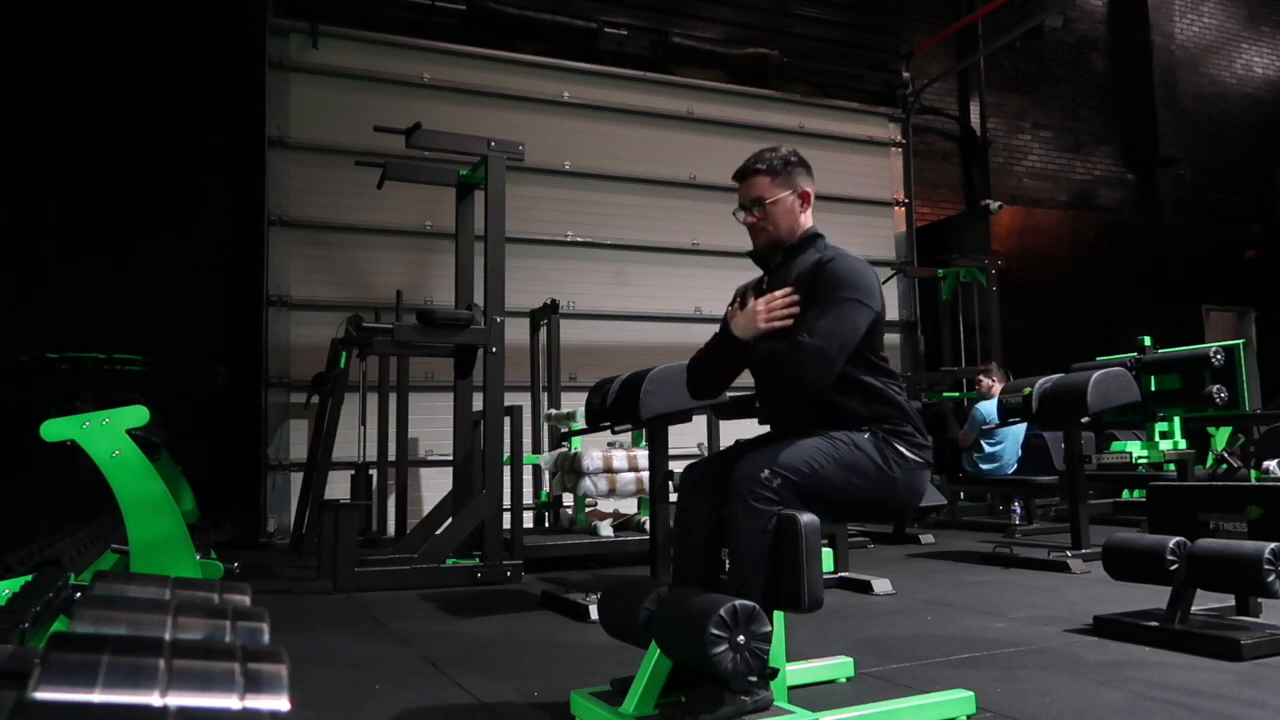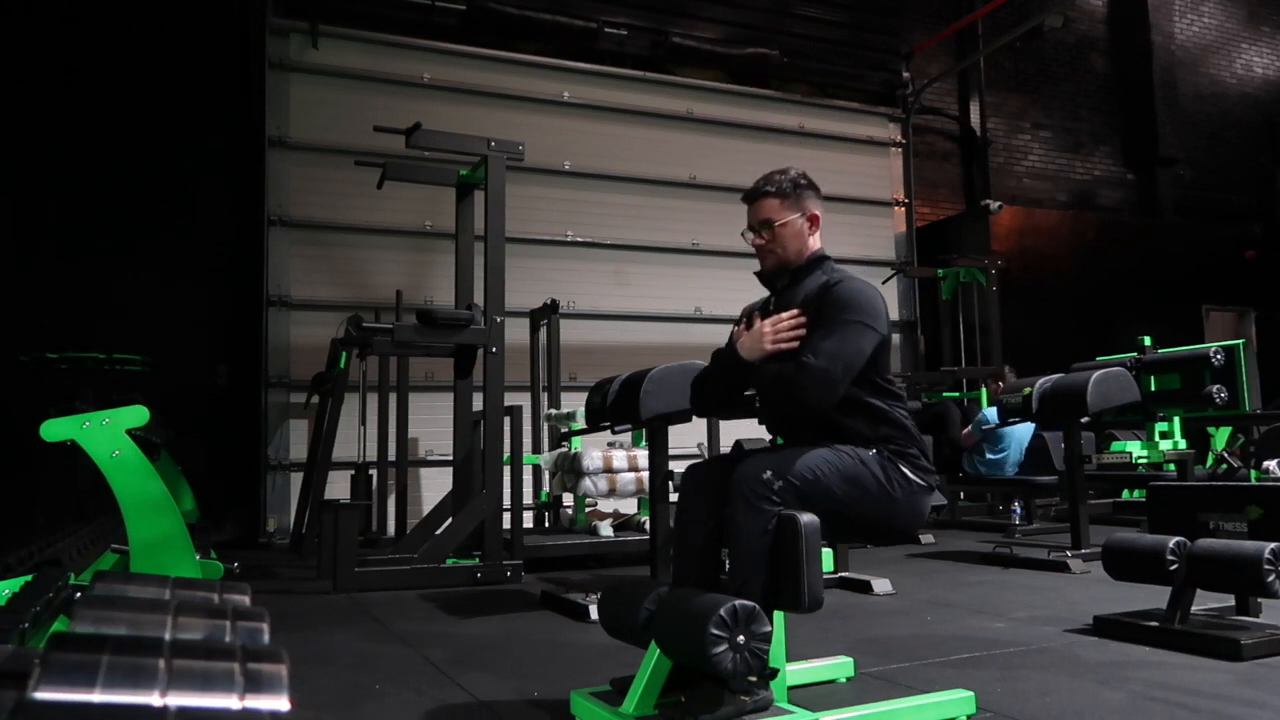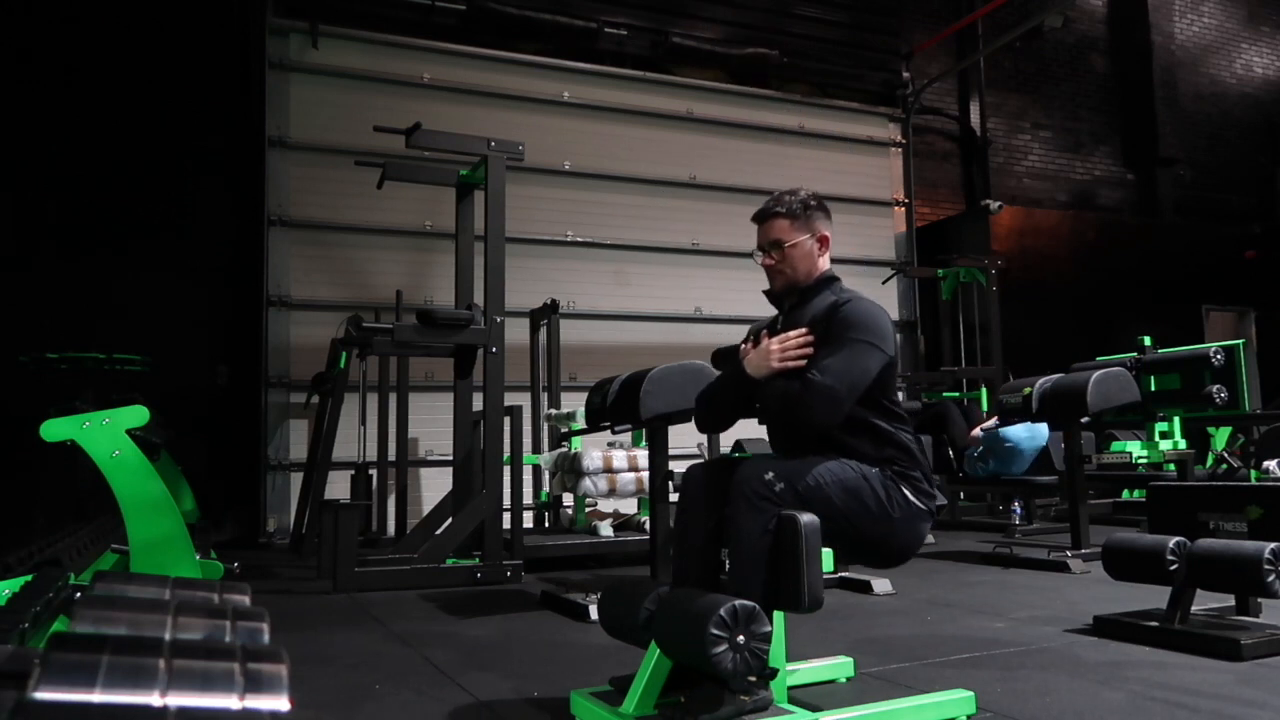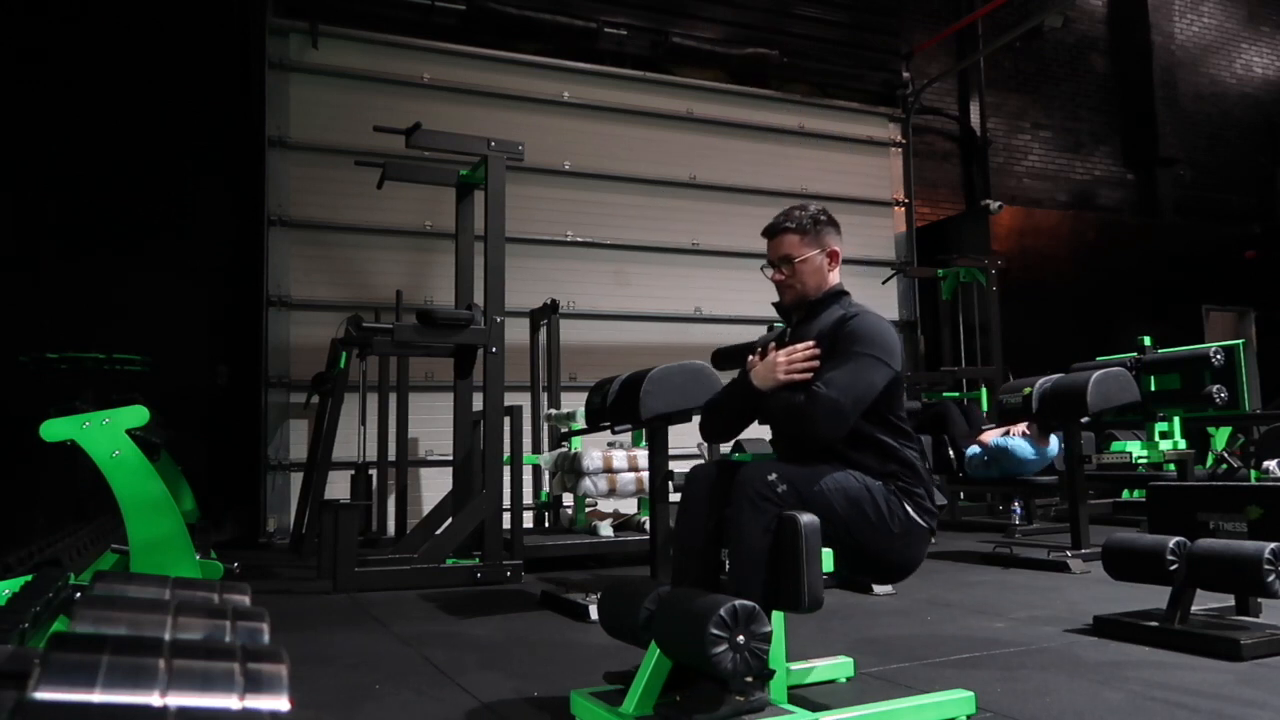
dt=0.3s
person 1, frame 1
left shoulder: (843, 274)
right shoulder: (754, 292)
left elbow: (809, 366)
right elbow: (701, 382)
left wrist: (747, 345)
right wrist: (736, 335)
left hip: (885, 451)
right hip: (811, 445)
left knee: (759, 478)
right knee: (701, 482)
person 1, frame 2
left shoulder: (849, 296)
right shoulder: (765, 308)
left elbow: (813, 385)
right elbow: (704, 398)
left wrist: (753, 371)
right wrist: (742, 353)
left hip: (887, 473)
right hip: (820, 474)
left knee: (760, 479)
right knee: (702, 487)
person 1, frame 3
left shoulder: (857, 317)
right shoulder: (773, 328)
left elbow: (817, 404)
right elbow: (707, 413)
left wrist: (757, 379)
right wrist: (747, 372)
left hip: (892, 499)
right hip: (817, 481)
left knee: (759, 481)
right knee: (702, 483)
person 1, frame 4
left shoulder: (864, 330)
right shoulder: (783, 341)
left elbow: (821, 418)
right elbow: (713, 427)
left wrist: (765, 392)
right wrist: (753, 382)
left hip: (893, 516)
right hip: (822, 502)
left knee: (759, 482)
right knee: (705, 483)
